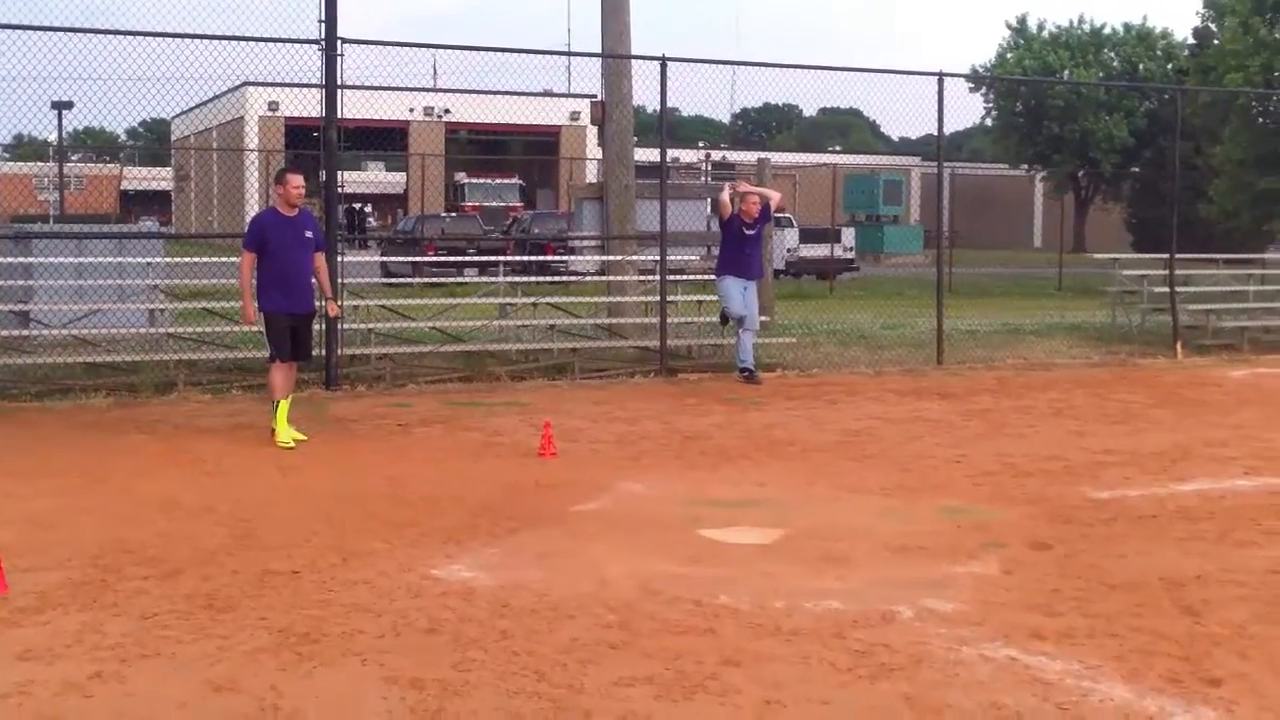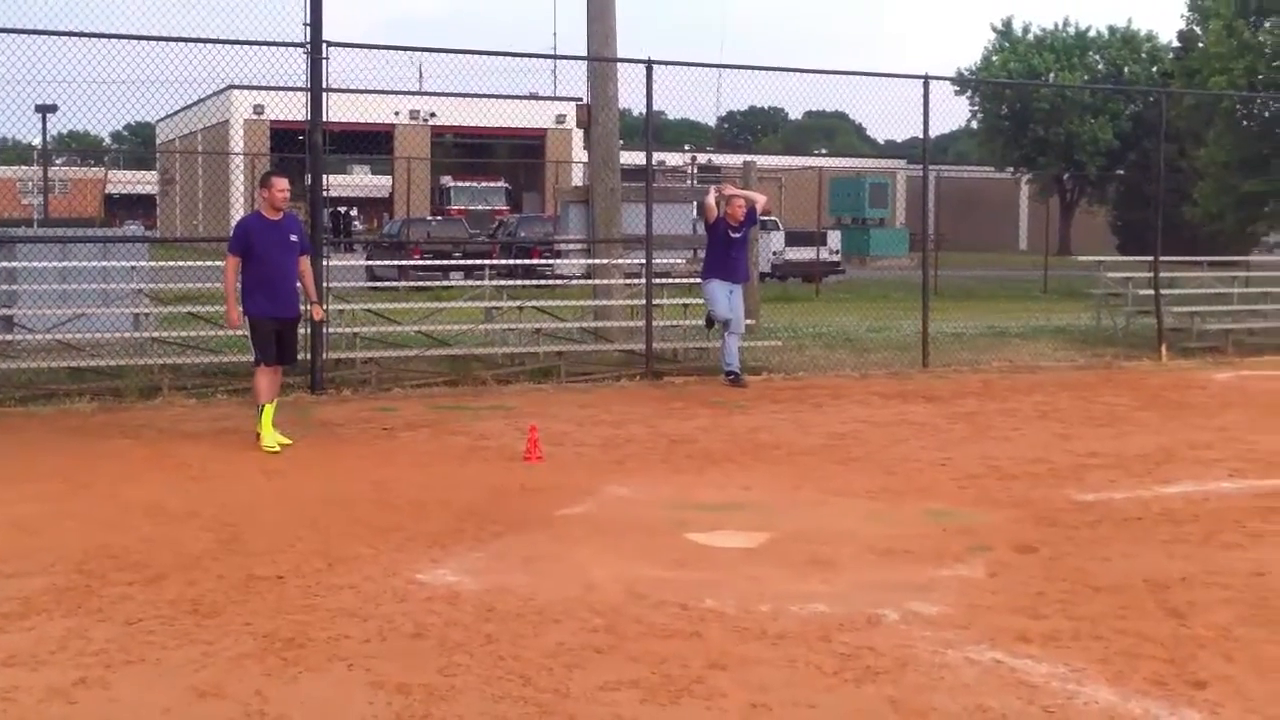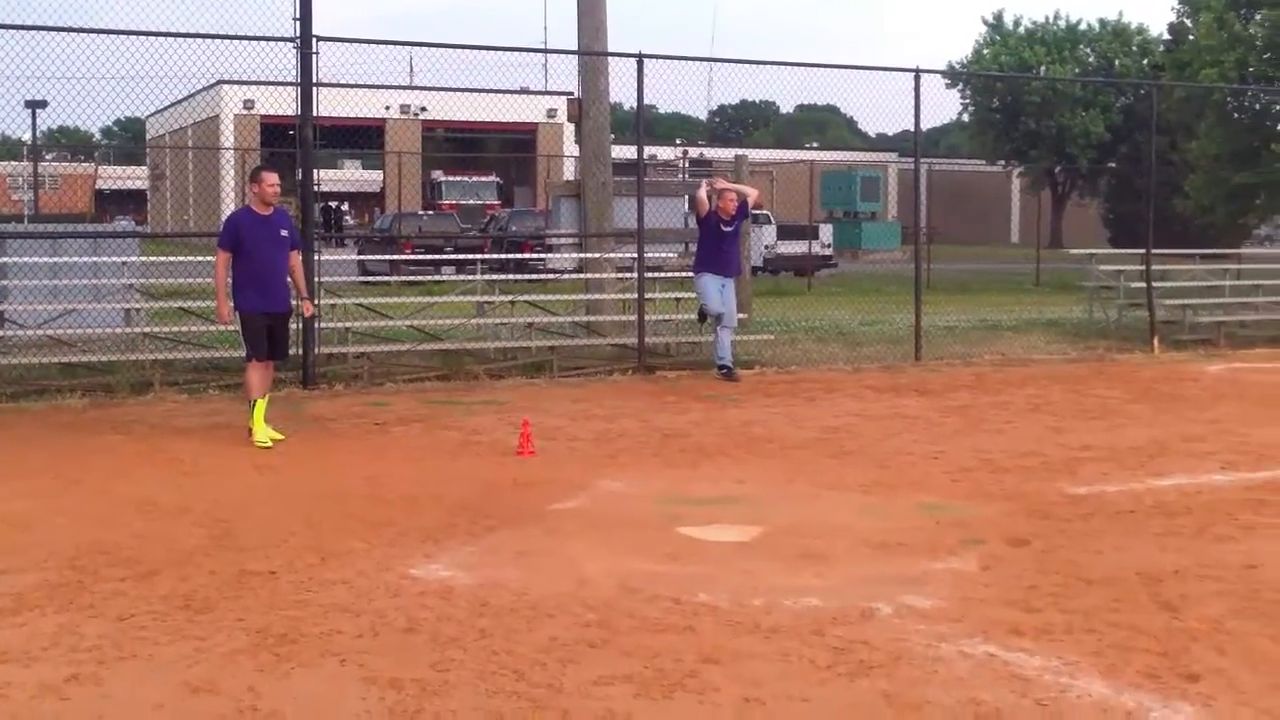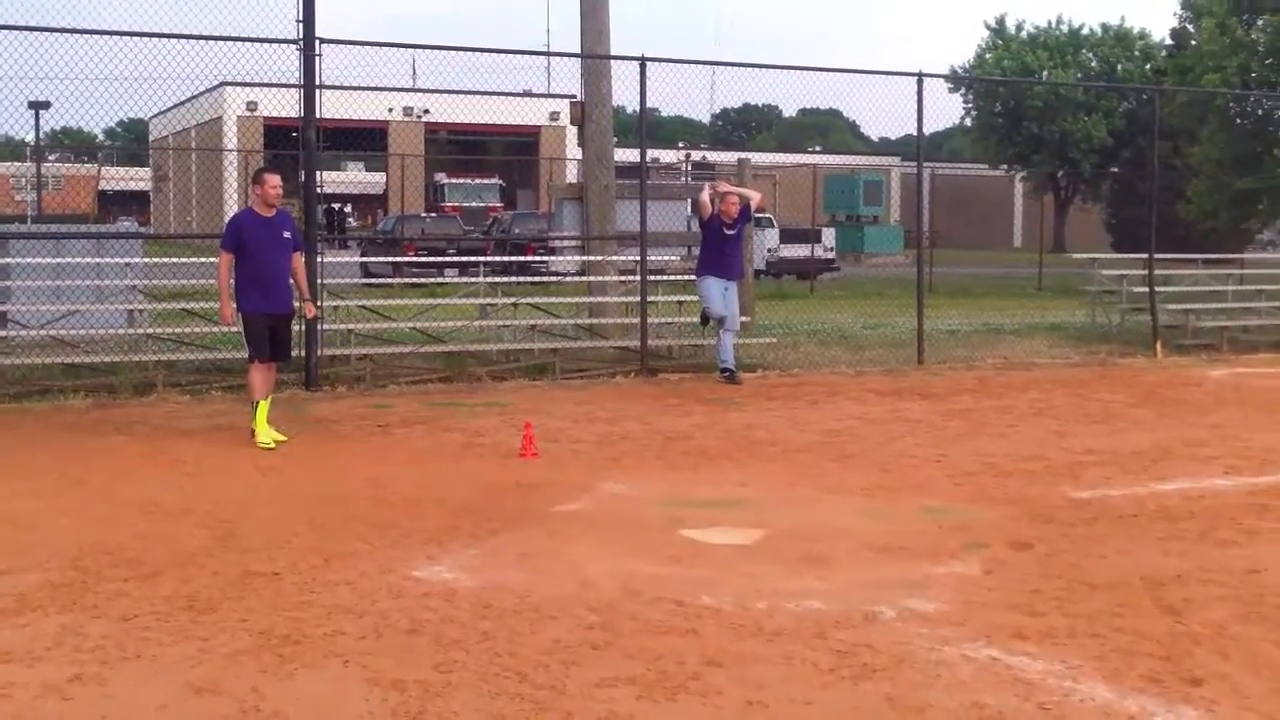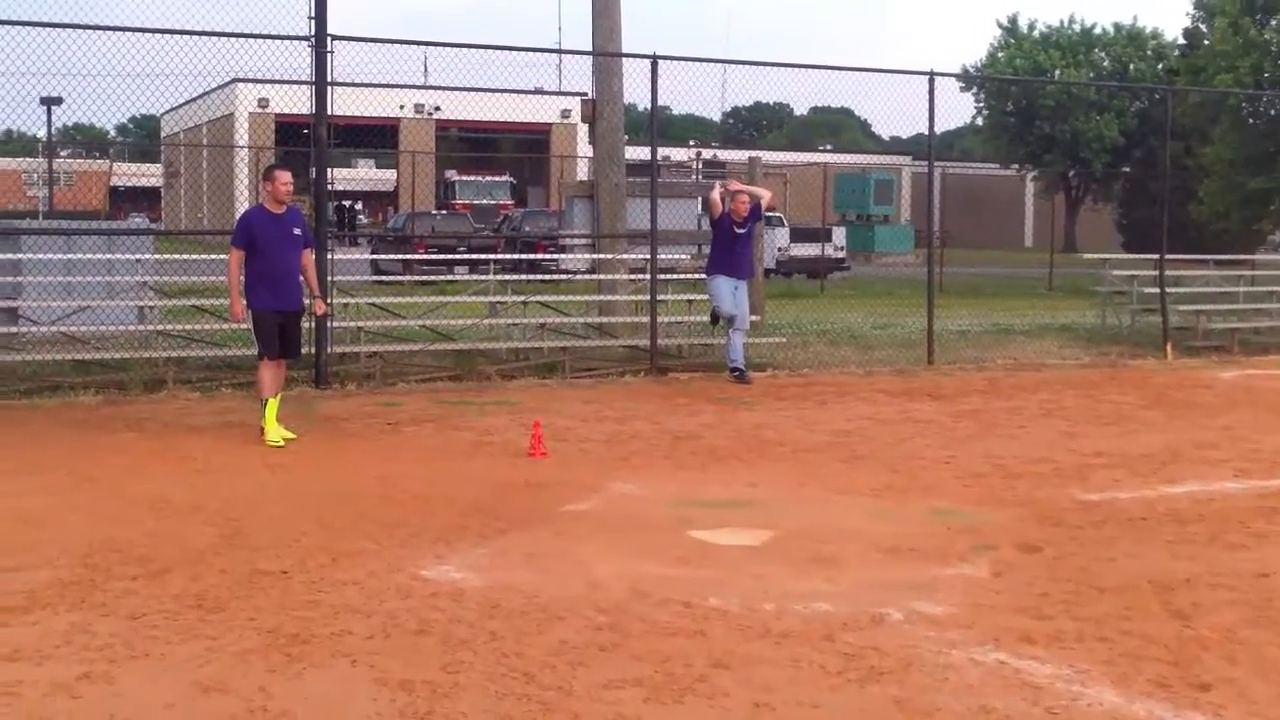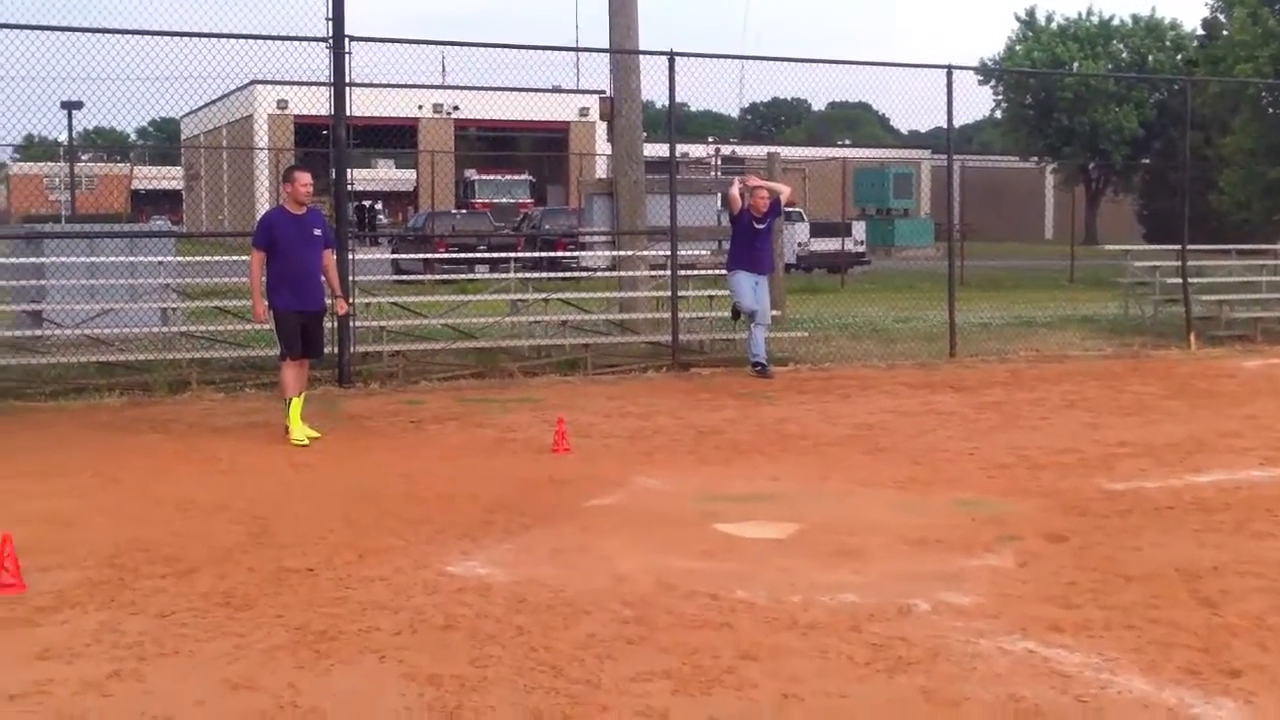
dt=0.2s
person 1, frame 1
left shoulder: (310, 221)
right shoulder: (262, 221)
left elbow: (319, 262)
right elbow: (247, 262)
left wrist: (329, 297)
right wrist: (247, 301)
left hip: (304, 306)
right hip: (275, 307)
left knee: (293, 362)
right knee: (279, 361)
left ankle: (281, 420)
right ankle: (279, 425)
person 1, frame 2
left shoulder: (295, 225)
right shoulder: (247, 225)
left elbow: (303, 266)
right elbow: (232, 266)
left wrist: (314, 301)
right wrist: (232, 305)
left hip: (289, 310)
right hip: (260, 311)
left knee: (278, 367)
right knee: (265, 365)
left ankle: (267, 425)
right ankle: (264, 429)
person 1, frame 3
left shoulder: (285, 220)
right shoulder: (237, 220)
left elbow: (294, 261)
right elbow: (222, 262)
left wrist: (304, 297)
right wrist: (222, 301)
left hip: (280, 305)
right hip: (251, 306)
left knee: (270, 362)
right knee: (256, 360)
left ankle: (260, 420)
right ankle: (256, 423)
person 1, frame 4
left shoulder: (287, 221)
right shoulder: (240, 222)
left elbow: (296, 263)
right elbow: (225, 263)
left wrist: (306, 298)
right wrist: (225, 302)
left hip: (283, 307)
right hip: (253, 307)
left knee: (273, 363)
right knee: (259, 362)
left ankle: (263, 421)
right ankle: (259, 425)
person 1, frame 5
left shoulder: (298, 218)
right shoulder: (251, 218)
left elbow: (306, 259)
right elbow: (235, 260)
left wrist: (316, 295)
right wrist: (235, 299)
left hip: (293, 304)
right hip: (263, 304)
left knee: (282, 360)
right knee: (268, 359)
left ankle: (273, 419)
right ankle: (268, 423)
person 1, frame 6
left shoulder: (318, 219)
right shoulder: (271, 219)
left elbow: (327, 260)
right elbow: (257, 261)
left wrist: (338, 295)
right wrist: (257, 300)
left hip: (314, 304)
right hip: (285, 305)
left knee: (305, 360)
right knee: (291, 359)
left ankle: (297, 418)
right ankle: (292, 422)
person 2, frame 1
left shoulder: (760, 220)
right shoulder: (732, 221)
left elbow: (776, 196)
right elbow: (723, 200)
left wrist: (750, 188)
right wrist: (727, 189)
left hip: (750, 280)
right hip: (729, 276)
left knee: (750, 325)
right knee: (737, 312)
left ankle: (745, 368)
right ankle: (727, 312)
person 2, frame 2
left shoulder: (745, 223)
right shoulder: (717, 224)
left elbow: (762, 200)
right elbow: (708, 203)
left wrist: (736, 191)
right wrist: (712, 193)
left hip: (736, 283)
right hip: (714, 280)
left knee: (735, 328)
right knee: (723, 315)
left ankle: (731, 372)
right ankle: (713, 315)
person 2, frame 3
left shoulder: (737, 217)
right shoulder: (709, 218)
left elbow: (753, 193)
right elbow: (700, 197)
left wrist: (727, 185)
right wrist: (704, 186)
left hip: (728, 277)
right hip: (706, 274)
left knee: (727, 322)
right knee: (715, 309)
left ankle: (724, 365)
right ankle: (705, 309)
person 2, frame 4
left shoulder: (740, 220)
right shoulder: (711, 221)
left elbow: (756, 196)
right elbow: (703, 200)
left wrist: (730, 189)
right wrist: (707, 189)
left hip: (731, 280)
right hip: (709, 277)
left knee: (730, 325)
right knee: (718, 312)
left ankle: (726, 368)
right ankle: (707, 312)
person 2, frame 5
left shoulder: (751, 218)
right shoulder: (722, 219)
left elbow: (767, 195)
right elbow: (713, 199)
left wrist: (741, 187)
right wrist: (718, 188)
left hip: (741, 279)
right hip: (719, 276)
left knee: (740, 325)
right knee: (728, 311)
left ankle: (736, 368)
right ankle: (718, 311)
person 2, frame 6
left shoulder: (770, 214)
right shoulder: (742, 215)
left elbow: (786, 191)
right elbow: (733, 194)
left wrist: (760, 183)
right wrist: (737, 183)
left hip: (762, 274)
right hip: (739, 271)
left knee: (761, 319)
right knee: (749, 306)
left ankle: (758, 362)
right ankle: (738, 306)
